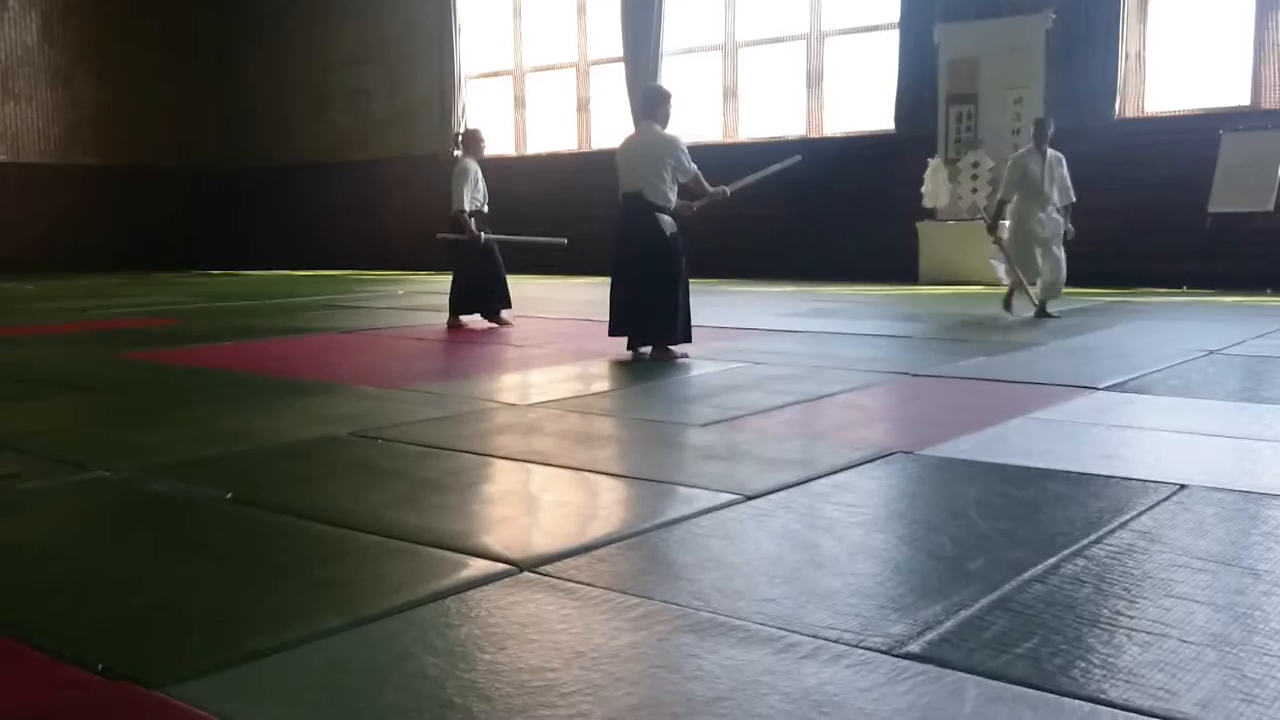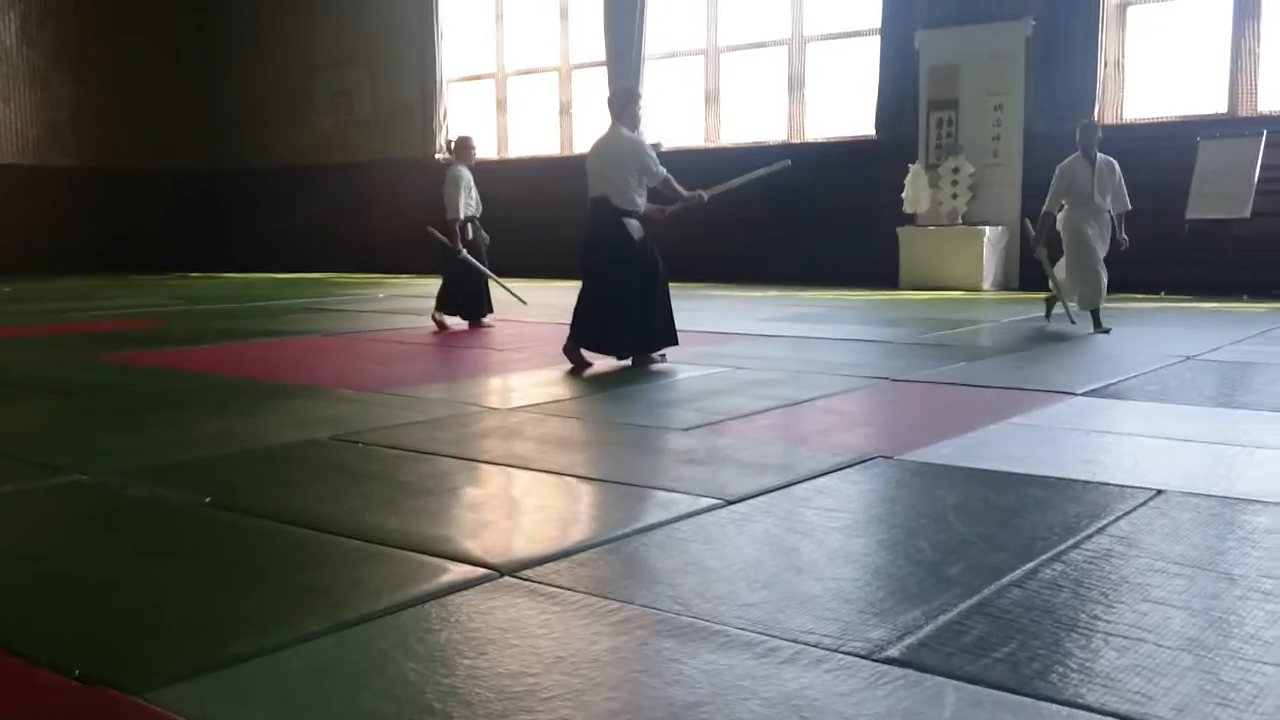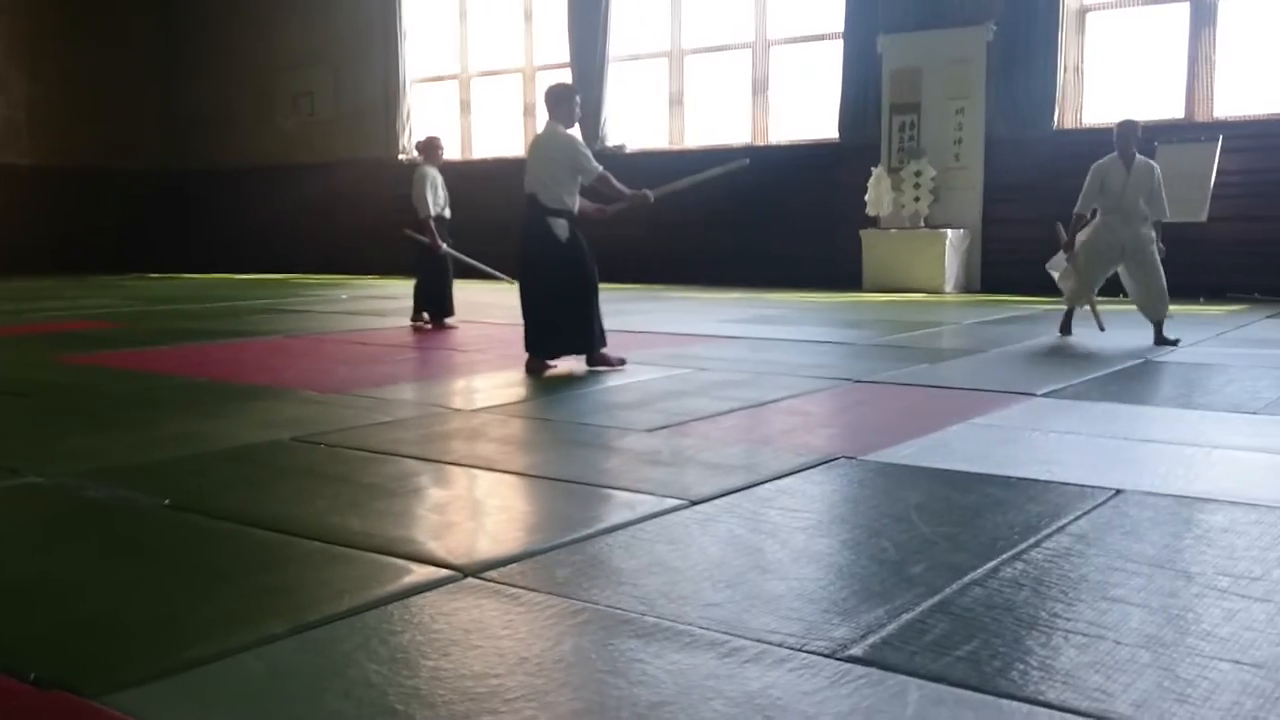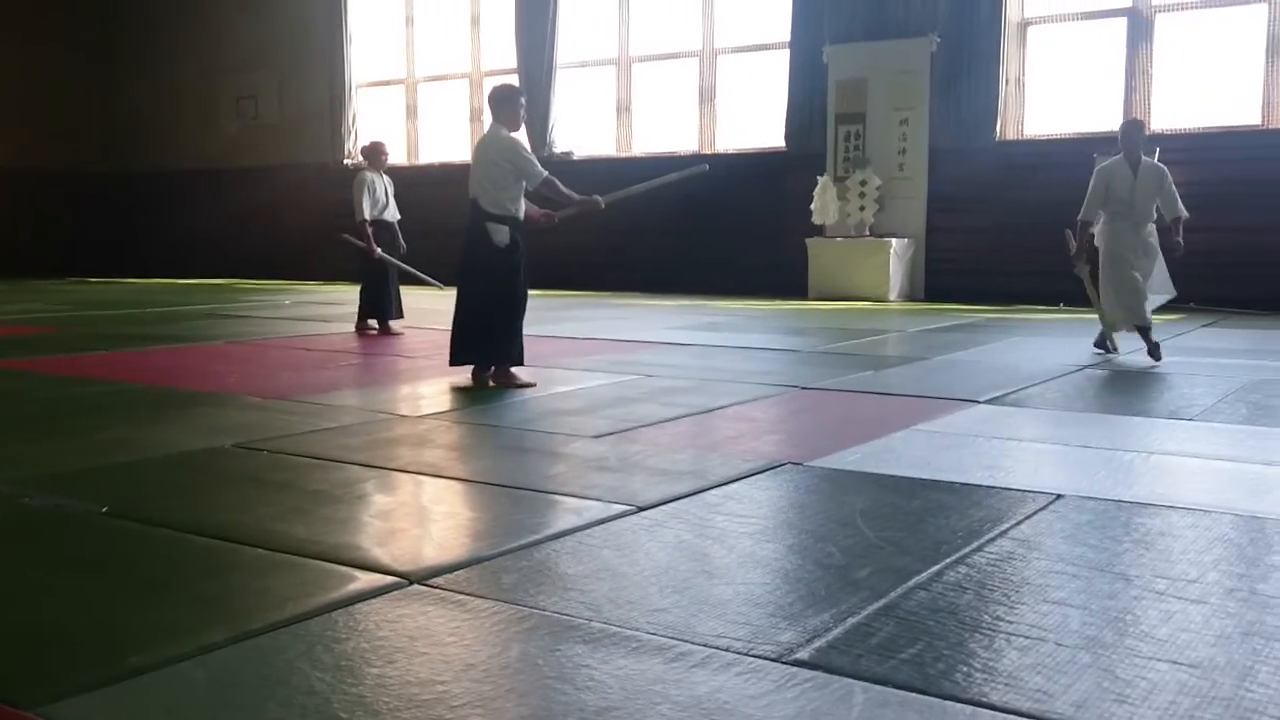
dt=0.4s
person 1, frame 1
left shoulder: (626, 146)
right shoulder: (669, 142)
right elbow: (692, 176)
left wrist: (673, 203)
right wrist: (712, 192)
left hip: (629, 218)
right hip: (654, 221)
left knee: (631, 279)
right knee: (667, 280)
left ankle: (636, 339)
right ankle: (660, 343)
person 1, frame 2
left shoulder: (598, 147)
right shoulder: (634, 144)
right elbow: (662, 180)
left wrist: (645, 208)
right wrist: (687, 197)
left hip: (598, 222)
right hip: (622, 226)
left knee: (597, 284)
right knee: (645, 283)
left ankle: (576, 342)
right ankle: (642, 349)
person 1, frame 3
left shoulder: (539, 142)
right shoulder: (566, 141)
right elbow: (598, 177)
left wrist: (587, 207)
right wrist: (631, 196)
left hip: (537, 224)
right hip: (556, 225)
left knee: (539, 288)
right knee: (579, 283)
left ankle: (536, 354)
right ankle: (593, 350)
person 1, frame 4
left shoulder: (487, 144)
right shoulder: (507, 144)
right elbow: (543, 182)
left wrist: (534, 213)
right wrist: (581, 201)
left hip: (482, 230)
right hip: (499, 232)
left knee: (481, 298)
right knee: (508, 298)
left ankle: (482, 364)
right ankle: (500, 364)
person 2, frame 1
left shoulder: (1058, 159)
right shoulder: (1020, 159)
left elbow: (1065, 192)
right elbow: (1006, 192)
left wrist: (1067, 222)
right wrist: (994, 221)
left hip: (1049, 215)
right hip: (1026, 214)
left knee: (1054, 264)
right knee: (1027, 262)
left ankle: (1042, 307)
right ankle: (1010, 294)
person 2, frame 2
left shoulder: (1110, 165)
right shoulder: (1067, 168)
left elbow: (1118, 200)
right elbow: (1052, 203)
left wrist: (1121, 231)
right wrist: (1040, 236)
left hip: (1101, 223)
right hip: (1077, 223)
left knee: (1077, 272)
right knee: (1089, 273)
left ankle: (1052, 299)
right ankle: (1097, 321)
person 2, frame 3
left shoulder: (1150, 169)
right shoulder: (1101, 168)
left elbow: (1156, 207)
right elbow: (1084, 206)
left wrist: (1157, 240)
right wrist: (1071, 239)
left hip: (1138, 233)
right hip: (1107, 231)
left knee: (1152, 282)
right knee: (1085, 276)
left ankle: (1158, 334)
right ankle: (1067, 319)
person 2, frame 4
left shoulder: (1158, 171)
right shoulder: (1106, 171)
left elbow: (1173, 207)
right elbow: (1090, 210)
left wrist: (1177, 236)
right wrist: (1081, 246)
left hip: (1145, 237)
right hip: (1115, 236)
left knee: (1131, 294)
right knee: (1128, 292)
left ankle: (1103, 337)
right ankle: (1149, 342)
person 3, frame 1
left shoulder: (471, 165)
right shoulder: (467, 167)
right elbow: (460, 204)
left wrist: (473, 227)
right wrist: (471, 229)
left hip: (473, 223)
right hip: (469, 224)
left knee: (465, 271)
right knee: (491, 266)
left ankle: (455, 315)
right ankle: (493, 312)
person 3, frame 2
left shoulder: (462, 172)
right shoulder: (460, 173)
right elbow: (455, 211)
left wrist: (480, 230)
right wrist: (456, 240)
left hip: (467, 228)
right hip: (464, 230)
left knee: (455, 273)
right knee: (476, 272)
left ankle: (440, 310)
right ankle: (475, 317)
person 3, frame 3
left shoulder: (434, 172)
right shoulder: (425, 173)
right elbow: (425, 209)
left wrist: (441, 234)
right wrist: (434, 236)
left hip: (438, 226)
right hip: (431, 228)
left knee: (429, 273)
right knee: (439, 272)
left ankle: (418, 313)
right ankle: (438, 317)
person 3, frame 4
left shoulder: (386, 179)
right shoulder: (365, 178)
right elbow: (362, 213)
left wrist: (399, 238)
right wrist: (370, 241)
left hip: (387, 232)
right hip: (374, 232)
left knee: (372, 278)
right knee: (382, 277)
left ankle: (363, 320)
right ankle: (384, 322)
